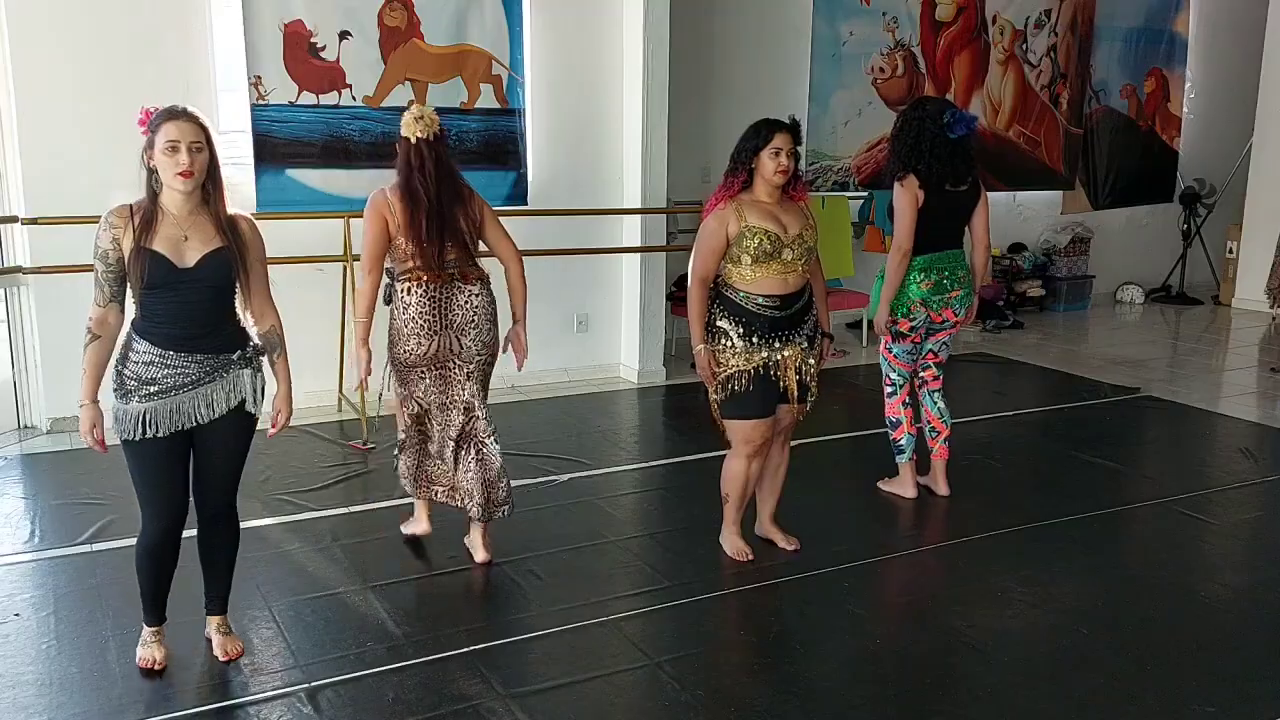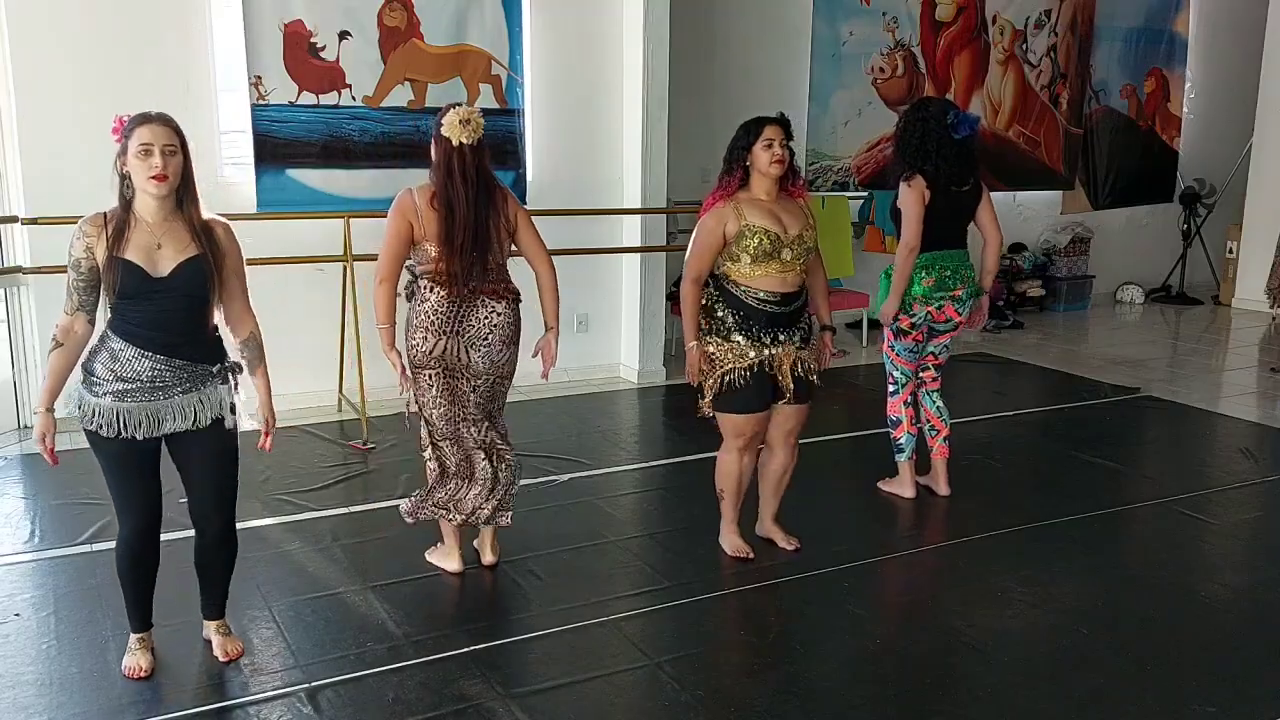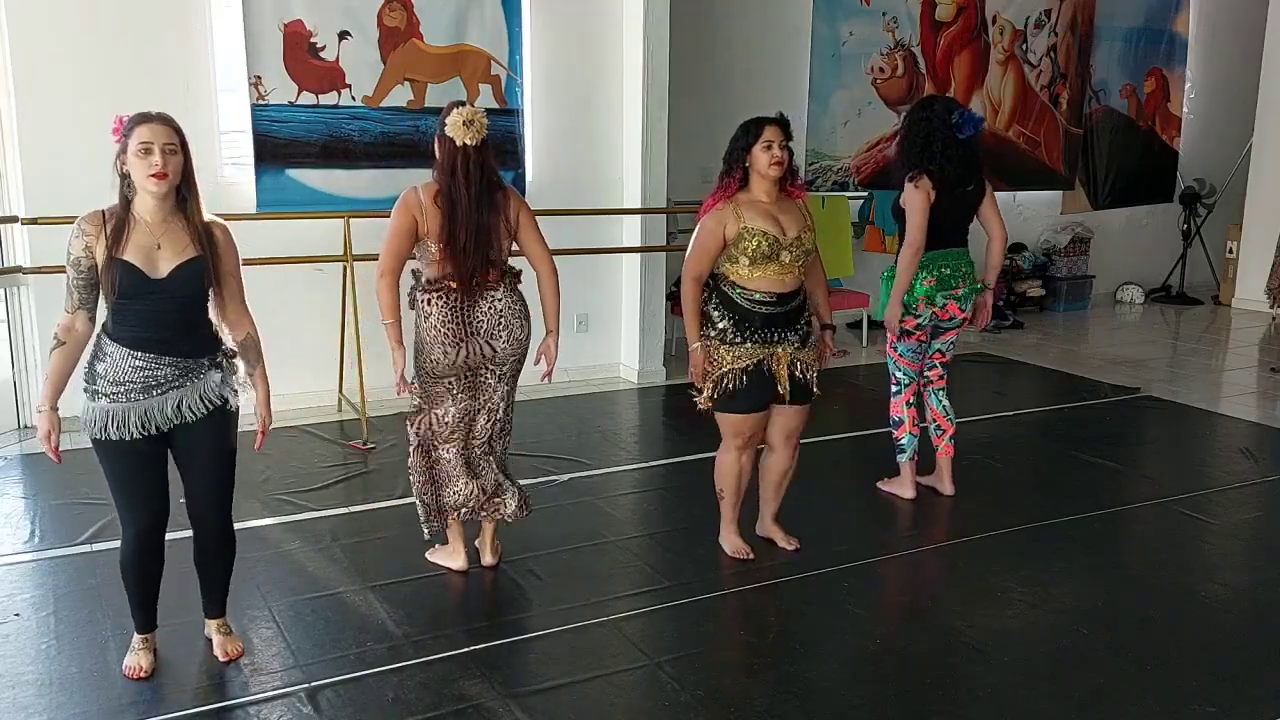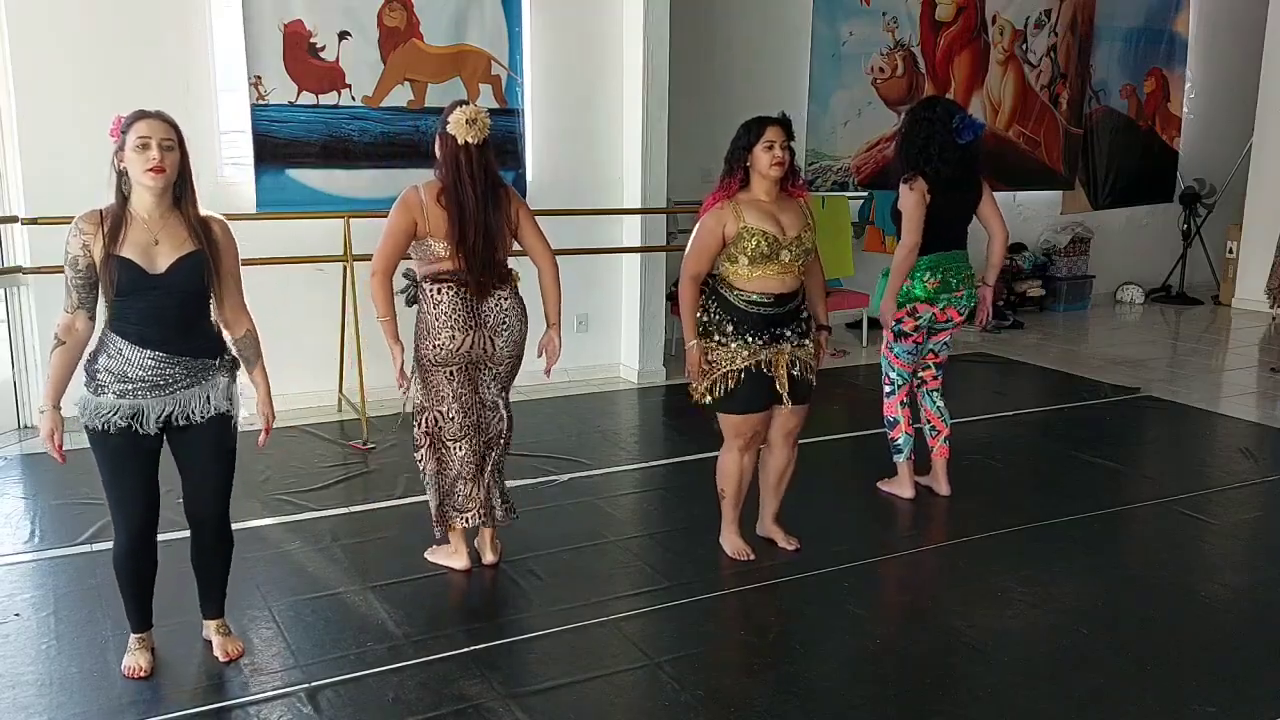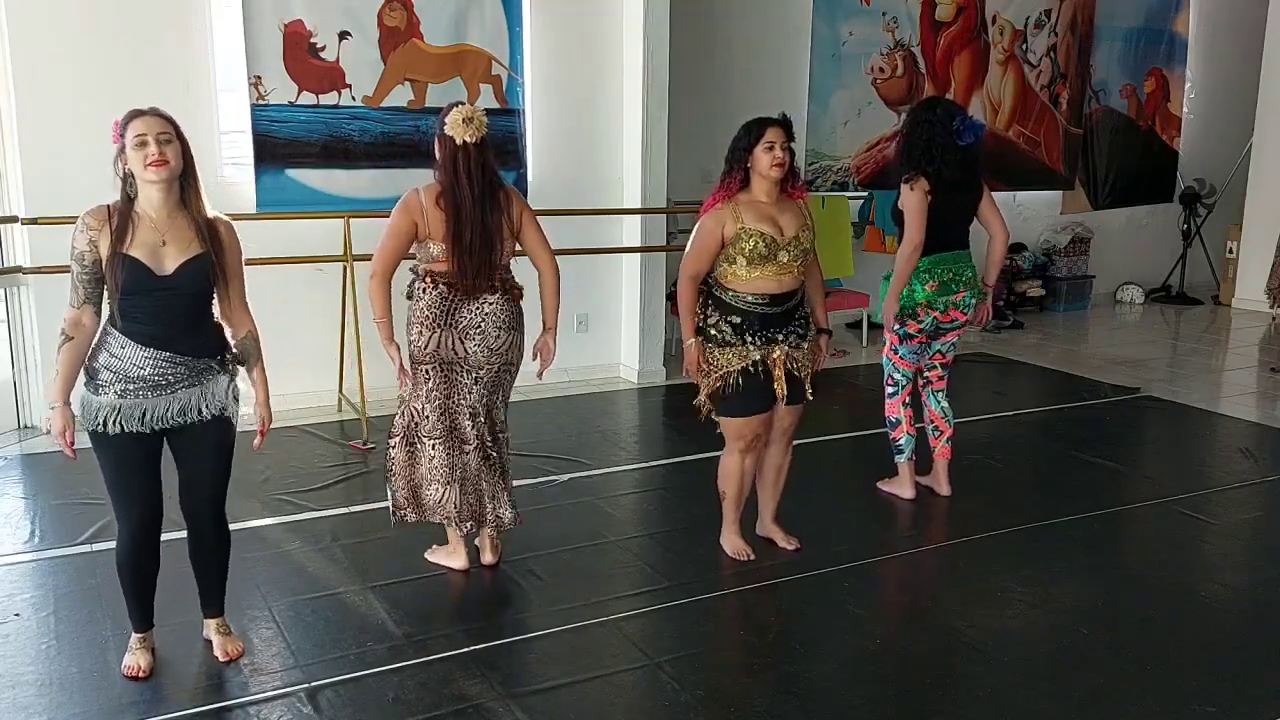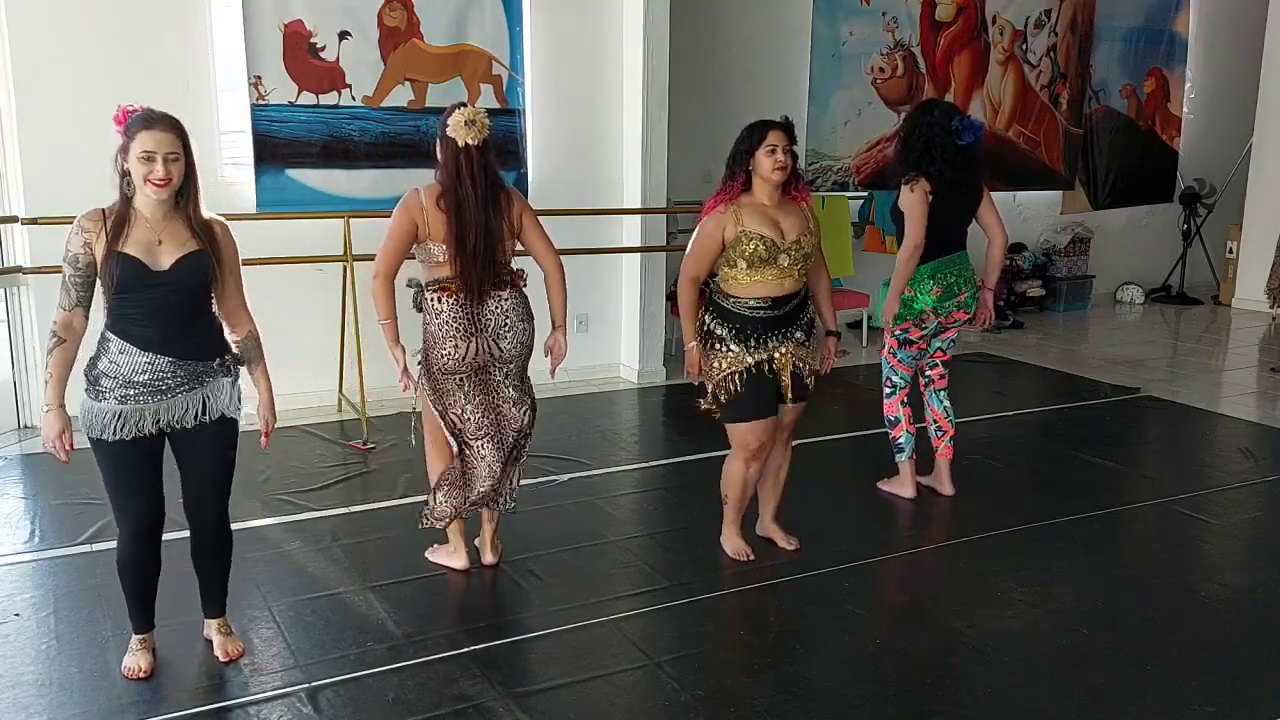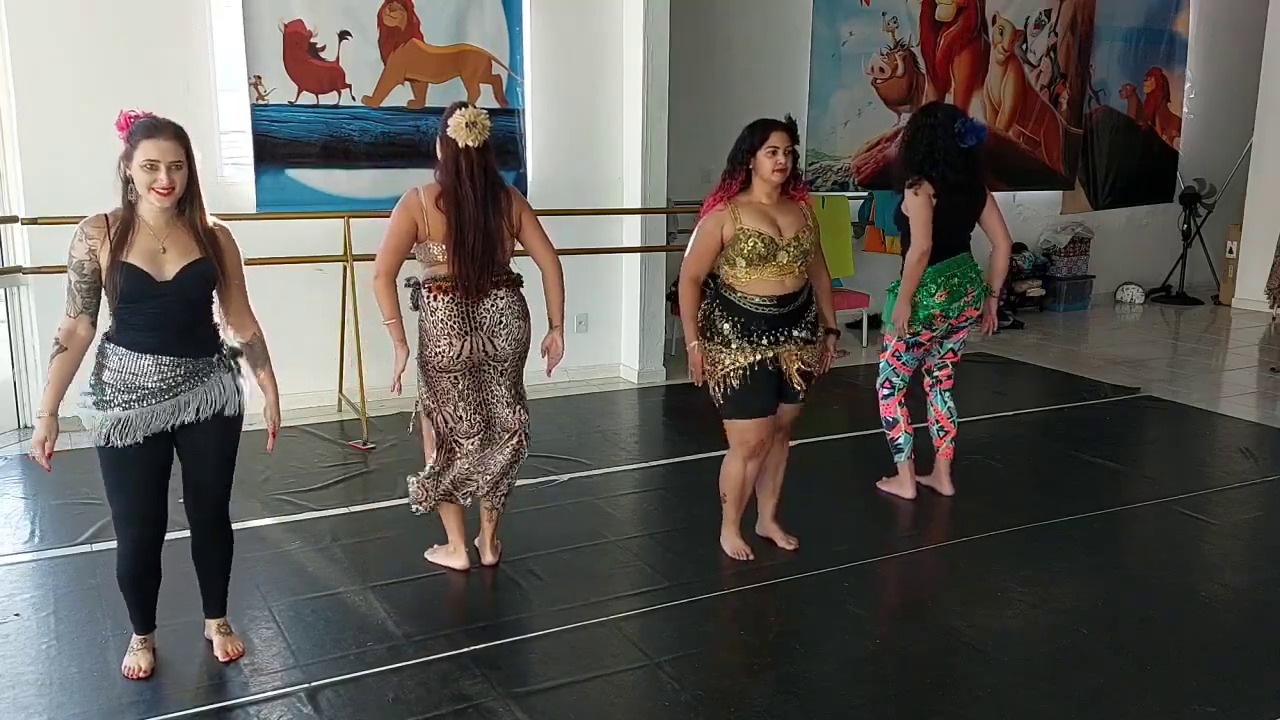
dt=0.7s
person 1, frame 1
left shoulder: (236, 228)
right shoulder: (123, 224)
left elbow: (262, 310)
right elbow: (105, 316)
left wrist: (283, 383)
right wrist: (88, 398)
left hip: (226, 383)
right hip: (151, 386)
left knee: (218, 507)
right knee: (162, 517)
left ankle: (217, 619)
right ankle: (152, 627)
person 1, frame 2
left shoulder: (214, 234)
right shoulder: (96, 233)
left elbow: (240, 319)
right elbow: (74, 323)
left wrist: (264, 394)
right wrist: (45, 406)
left hip: (201, 394)
right hip: (120, 396)
left knee: (215, 520)
right knee: (138, 524)
left ankle: (215, 621)
right ankle: (140, 635)
person 1, frame 3
left shoulder: (212, 235)
right shoulder: (96, 231)
left elbow: (237, 317)
right elbow: (76, 323)
left wrist: (262, 389)
right wrist: (48, 405)
left hip: (201, 391)
right hip: (121, 396)
left knee: (212, 515)
right knee: (142, 524)
left ankle: (216, 621)
right ankle: (143, 635)
person 1, frame 4
left shoulder: (209, 231)
right shoulder: (93, 230)
left elbow: (235, 315)
right elbow: (75, 322)
left wrist: (262, 389)
right wrist: (50, 404)
left hip: (202, 391)
right hip: (120, 397)
left knee: (210, 514)
right knee: (134, 524)
left ankle: (215, 621)
right ankle: (140, 635)
person 1, frame 5
left shoulder: (216, 231)
right shoulder: (99, 226)
left elbow: (237, 315)
right elbow: (81, 318)
left wrist: (261, 388)
right wrist: (59, 400)
left hip: (203, 391)
right hip: (122, 395)
left knee: (207, 512)
right knee: (137, 520)
left ankle: (215, 620)
right ankle: (141, 634)
person 1, frame 6
left shoulder: (211, 232)
right shoulder: (95, 229)
left elbow: (236, 314)
right elbow: (70, 319)
left wrist: (264, 387)
right wrist: (53, 404)
left hip: (204, 394)
right hip: (123, 399)
left knee: (210, 514)
right knee: (139, 523)
left ankle: (216, 620)
right ankle: (141, 636)
person 1, frame 7
left shoulder: (214, 237)
right shoulder: (98, 235)
left elbow: (241, 319)
right elbow: (76, 327)
left wrist: (270, 389)
right wrist: (47, 412)
left hip: (208, 393)
right hip: (127, 403)
left knee: (210, 516)
right knee: (139, 530)
left ankle: (216, 620)
right ankle: (142, 635)
person 2, frame 1
left shoulder: (385, 201)
right shoulder: (467, 197)
left elbow: (370, 272)
right elbow: (511, 258)
left wrist: (362, 340)
right wrist: (518, 323)
left hip: (417, 315)
right hip: (474, 312)
left knee: (417, 411)
right knee: (470, 418)
left ankle: (422, 514)
right ankle: (479, 536)
person 2, frame 2
left shoulder: (412, 202)
right shoulder: (502, 199)
left elbow: (386, 278)
right elbow: (544, 265)
left wrist: (389, 344)
right wrist: (550, 331)
left hip: (435, 326)
right hip: (495, 325)
left knee: (442, 432)
right knee: (485, 429)
left ankle: (450, 548)
right ankle: (488, 540)
person 2, frame 3
left shoulder: (417, 200)
right shoulder: (507, 199)
left elbow: (387, 274)
right elbow: (545, 266)
left wrist: (396, 344)
right wrist: (551, 333)
left hip: (444, 325)
right hip: (502, 318)
left knee: (444, 430)
right knee: (490, 427)
left ankle: (455, 547)
right ankle: (488, 542)
person 2, frame 4
left shoulder: (417, 200)
right shoulder: (506, 197)
left elbow: (380, 271)
right elbow: (546, 260)
left wrist: (393, 341)
right wrist: (553, 327)
left hip: (445, 321)
right hip: (503, 319)
left knee: (449, 429)
right knee: (490, 426)
left ankle: (456, 546)
right ankle: (488, 540)
person 2, frame 5
left shoulder: (419, 202)
right shoulder: (508, 200)
left elbow: (379, 274)
right elbow: (547, 265)
left wrist: (388, 341)
right wrist: (549, 331)
left hip: (435, 323)
right hip: (496, 324)
left knee: (437, 429)
right knee: (485, 428)
left ankle: (455, 547)
right ankle: (488, 540)
person 2, frame 6
left shoulder: (419, 202)
right shoulder: (509, 200)
left elbow: (381, 275)
right elbow: (551, 263)
left wrist: (393, 343)
right wrist: (559, 328)
left hip: (449, 327)
right hip: (507, 322)
left knee: (440, 432)
right knee: (497, 429)
left ankle: (455, 546)
right ankle: (489, 541)
person 2, frame 7
left shoulder: (419, 202)
right shoulder: (509, 200)
left elbow: (383, 274)
right elbow: (550, 263)
left wrist: (399, 343)
right wrist: (556, 328)
left hip: (446, 326)
right hip: (505, 321)
left knee: (444, 432)
right knee: (497, 429)
left ankle: (456, 547)
right ankle: (489, 541)
person 3, frame 1
left shoulder: (800, 209)
right shoulder: (728, 212)
left elbow: (814, 271)
right elbow: (699, 280)
left wrist: (824, 330)
right wrist: (700, 344)
left hip: (795, 336)
right hip: (743, 339)
left knee: (781, 435)
right knee: (750, 443)
left ankle: (767, 520)
right ankle: (730, 528)
person 3, frame 2
left shoulder: (799, 206)
right shoulder: (726, 211)
left elbow: (815, 268)
right elbow: (692, 277)
left wrist: (825, 326)
right wrist: (693, 341)
left hip: (791, 335)
right hip: (738, 337)
left knee: (785, 437)
right knee: (741, 439)
left ankle: (768, 520)
right ankle: (728, 527)
person 3, frame 3
left shoulder: (798, 206)
right shoulder: (725, 212)
left elbow: (813, 268)
right elbow: (692, 279)
left wrist: (825, 325)
right wrist: (696, 343)
left hip: (792, 337)
right hip: (737, 338)
left knee: (786, 437)
right knee: (741, 439)
left ankle: (768, 520)
right ankle: (728, 527)
person 3, frame 4
left shoulder: (799, 206)
right shoulder: (726, 212)
left elbow: (812, 269)
right elbow: (690, 277)
left wrist: (821, 326)
right wrist: (693, 341)
left hip: (791, 335)
right hip: (738, 337)
left knee: (786, 435)
right knee: (743, 439)
left ankle: (769, 520)
right ankle: (729, 528)
person 3, frame 5
left shoulder: (798, 207)
right shoulder: (725, 212)
left elbow: (811, 270)
right elbow: (689, 277)
left wrist: (821, 328)
right wrist: (690, 340)
left hip: (789, 337)
right hip: (735, 339)
left knee: (780, 435)
right knee: (744, 440)
left ankle: (768, 520)
right ankle: (730, 528)
person 3, frame 6
left shoulder: (802, 209)
right shoulder: (726, 215)
left elbow: (817, 271)
right elbow: (689, 279)
left wrist: (829, 329)
right wrist: (692, 341)
left hip: (790, 339)
right hip: (736, 342)
left knee: (781, 436)
right knee: (752, 446)
left ankle: (768, 520)
right ankle: (730, 528)
person 3, frame 7
left shoulder: (801, 208)
right shoulder: (725, 213)
left elbow: (817, 270)
right elbow: (690, 279)
left wrist: (828, 329)
right wrist: (694, 342)
left hip: (794, 337)
right hip: (740, 340)
left knee: (778, 434)
right knee: (749, 444)
left ankle: (768, 519)
right ankle: (730, 528)
person 4, frame 1
left shoulder: (910, 182)
right shoulder: (971, 183)
left elbow: (902, 248)
right elbow: (982, 245)
left wrist: (884, 304)
right wrist: (972, 293)
left hip: (915, 292)
right hip: (953, 289)
left knee: (897, 384)
right knee: (931, 382)
left ankle: (906, 478)
right ankle: (938, 476)
person 4, frame 2
left shoulder: (915, 181)
right shoulder: (971, 182)
left elbow: (909, 245)
right elbow: (994, 239)
left wrist: (892, 298)
right wrist: (983, 291)
left hip: (919, 292)
right hip: (958, 289)
left knee: (899, 384)
right knee: (928, 380)
left ankle: (905, 478)
right ankle: (939, 476)
person 4, frame 3
left shoulder: (920, 181)
right shoulder: (975, 180)
left elbow: (914, 245)
right elbow: (998, 237)
left wrist: (895, 300)
right wrist: (986, 288)
left hip: (922, 289)
right hip: (957, 288)
left knee: (902, 384)
right knee: (935, 382)
left ankle: (906, 479)
right ankle: (944, 475)
person 4, frame 4
left shoulder: (916, 182)
right shoulder: (972, 181)
left elbow: (910, 243)
right elbow: (999, 234)
left wrist: (889, 295)
right wrist: (986, 286)
left hip: (919, 290)
right hip: (955, 289)
left knee: (895, 384)
right knee: (929, 382)
left ankle: (904, 478)
right ankle: (939, 475)
person 4, frame 5
left shoulder: (917, 182)
right shoulder: (972, 181)
left elbow: (913, 244)
right elbow: (1000, 235)
left wrist: (891, 296)
right wrist: (986, 287)
left hip: (922, 291)
right hip: (958, 289)
left knee: (897, 384)
right knee: (935, 382)
left ankle: (904, 479)
right ankle: (940, 475)
person 4, frame 6
left shoulder: (917, 183)
right shoulder: (971, 183)
left elbow: (914, 244)
right elbow: (999, 238)
left wrist: (891, 297)
right wrist: (986, 290)
left hip: (922, 293)
right hip: (957, 292)
left knee: (895, 384)
right knee: (935, 383)
left ankle: (906, 478)
right ankle: (942, 475)
person 4, frame 7
left shoulder: (921, 186)
right shoulder: (975, 186)
left elbow: (920, 250)
right elbow: (1003, 244)
left wrist: (902, 302)
right wrist: (991, 296)
left hip: (928, 296)
right hip: (964, 293)
left knee: (890, 386)
right knee: (939, 384)
left ankle: (905, 478)
right ankle: (942, 474)
